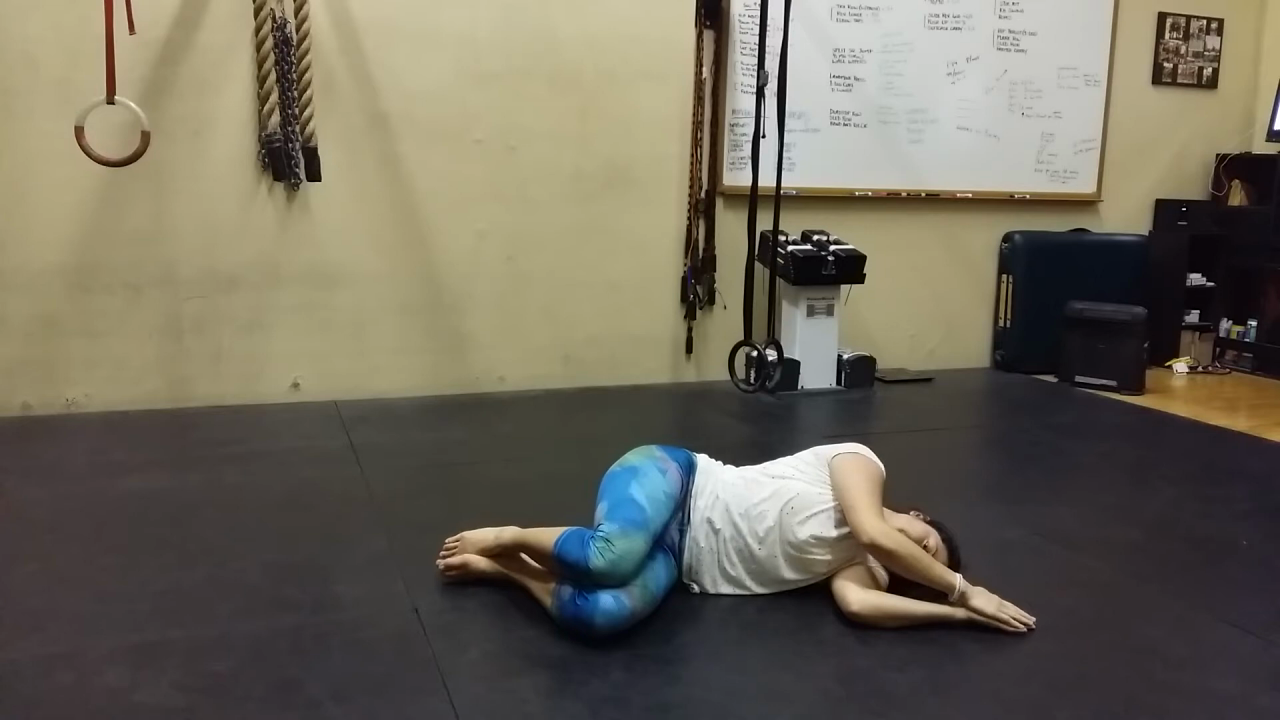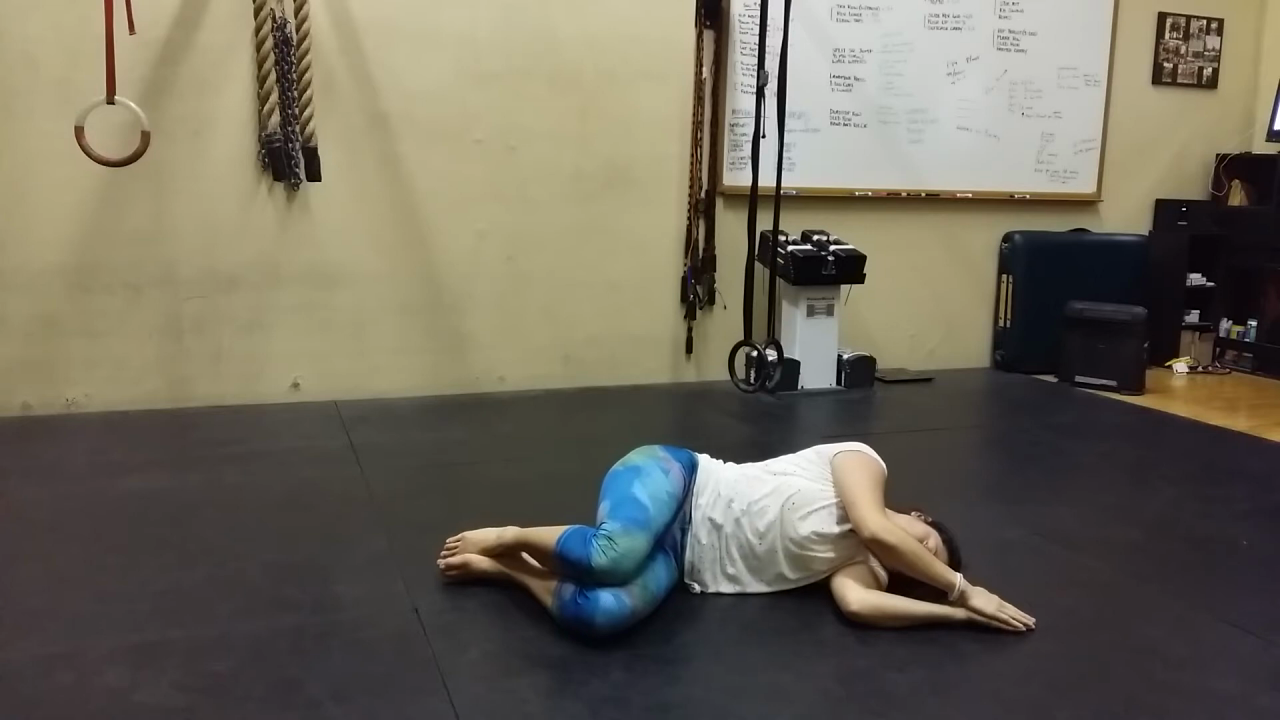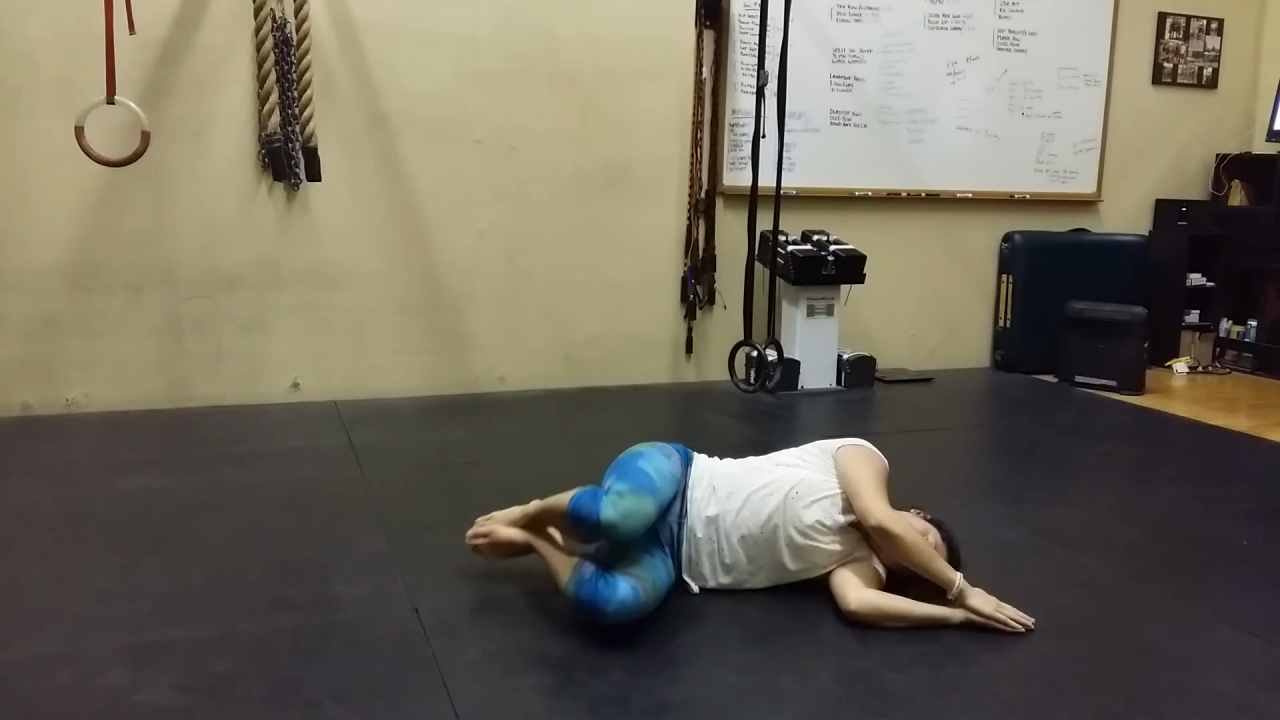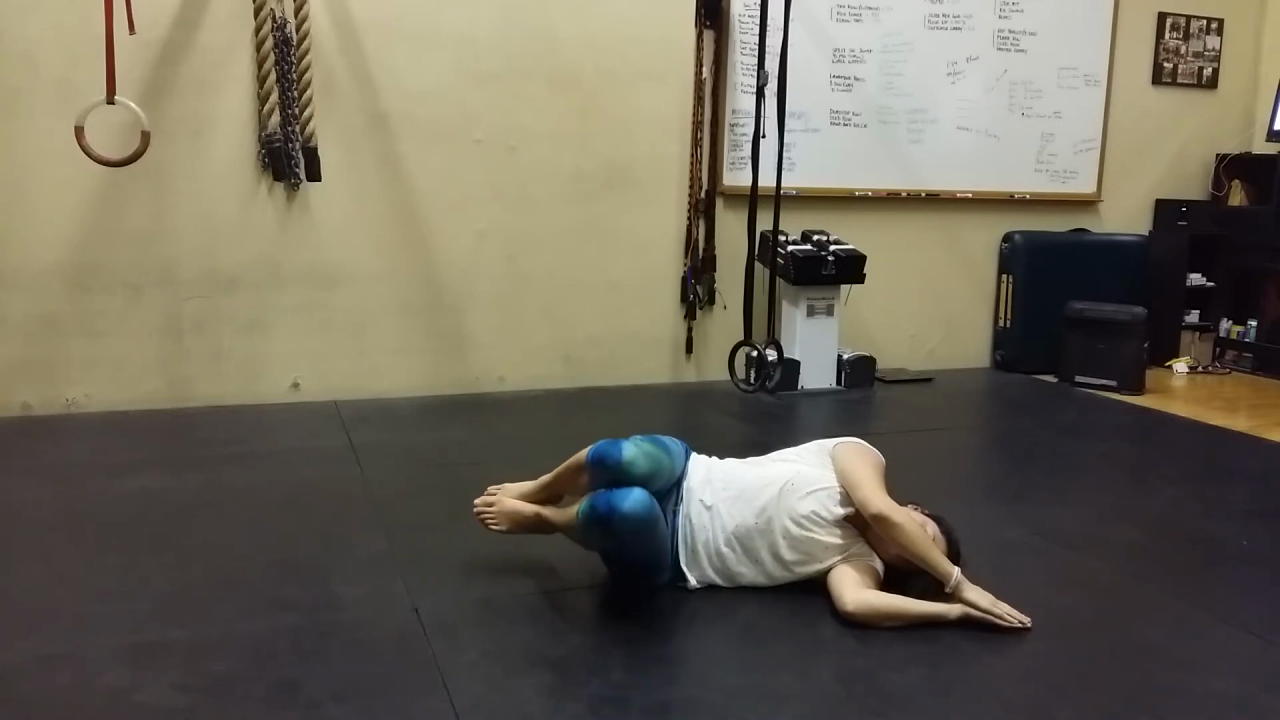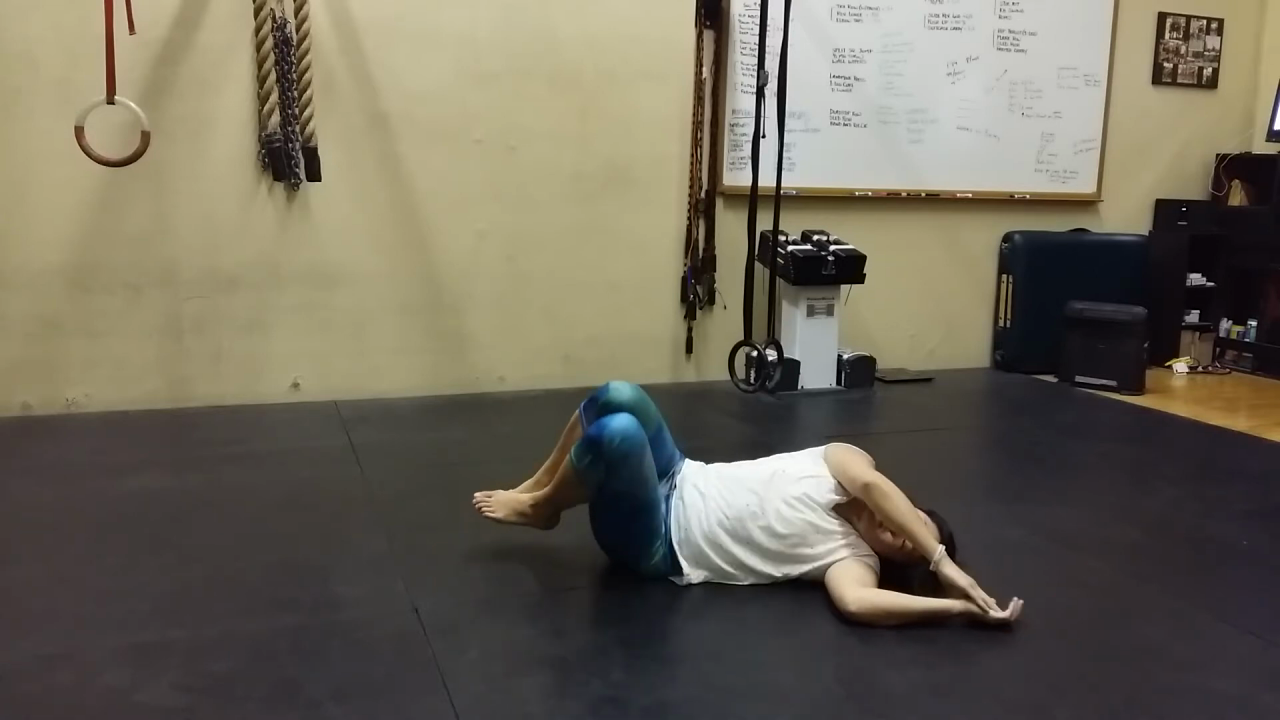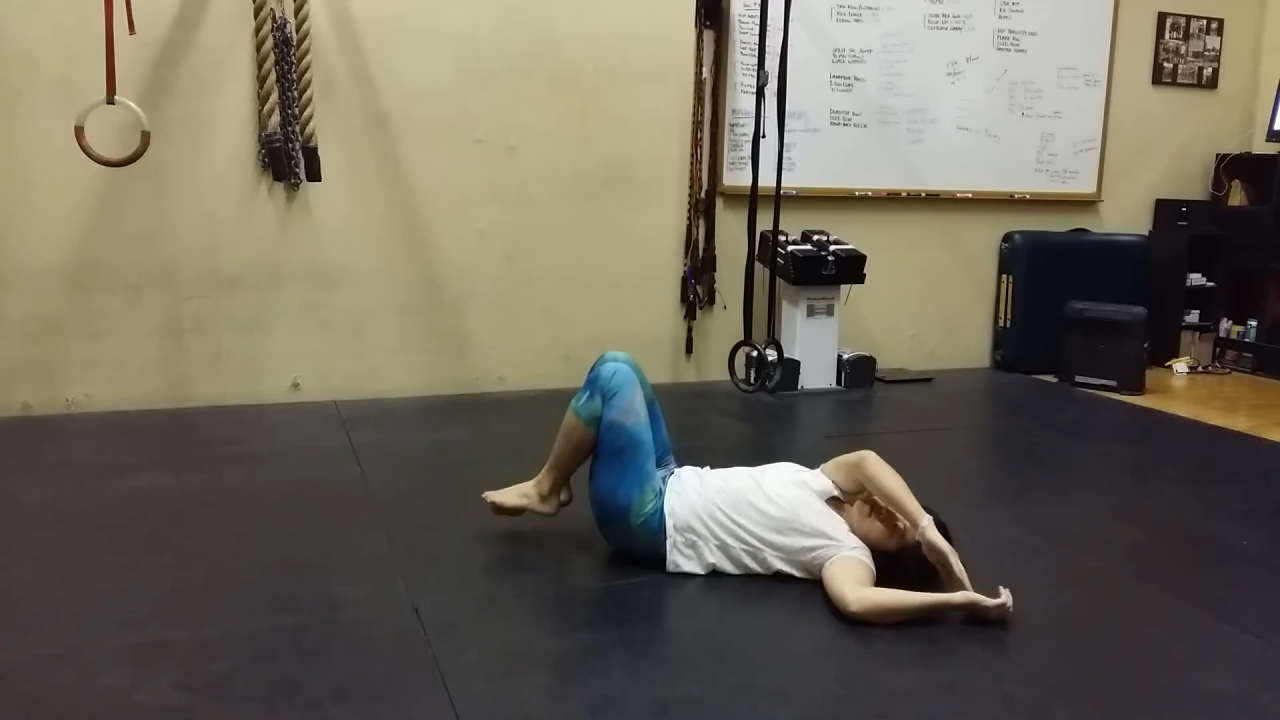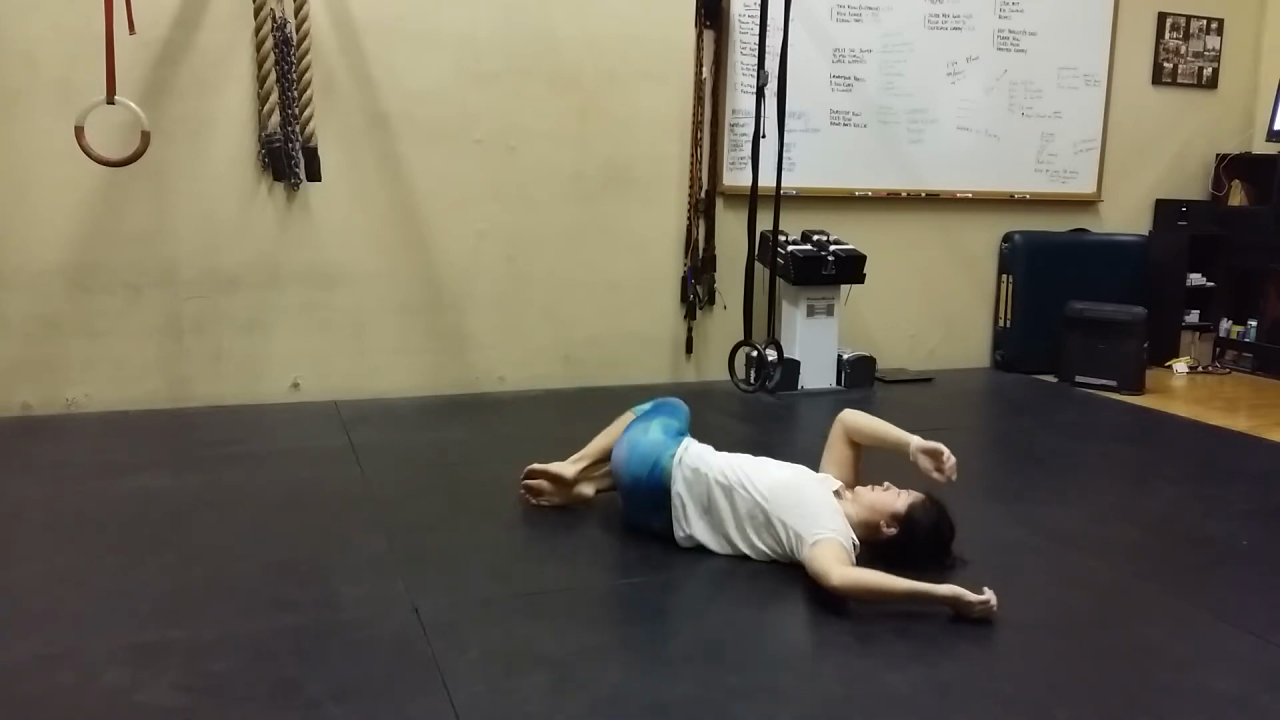
dt=0.7s
person 1, frame 1
left shoulder: (857, 564)
right shoulder: (861, 462)
left elbow: (861, 605)
right elbow: (874, 533)
left wrist: (954, 611)
right wrist: (963, 589)
left hip: (682, 561)
right hip: (672, 482)
left knee: (603, 616)
right knee: (609, 560)
left ankle: (504, 568)
right ankle: (512, 540)
person 1, frame 2
left shoulder: (860, 563)
right shoulder: (862, 461)
left elbow: (858, 605)
right elbow: (877, 528)
left wrist: (957, 612)
right wrist: (963, 588)
left hip: (683, 562)
right hip: (673, 480)
left knee: (603, 614)
right knee: (611, 557)
left ankle: (505, 567)
right ankle: (512, 538)
person 1, frame 3
left shoulder: (861, 561)
right shoulder: (863, 456)
left elbow: (859, 603)
right elbow: (880, 520)
left wrist: (957, 614)
right wrist: (963, 589)
left hip: (676, 560)
right hip: (675, 481)
left knee: (618, 603)
right knee: (618, 516)
left ankle: (534, 541)
right ankle: (534, 516)
person 1, frame 4
left shoulder: (860, 558)
right shoulder: (859, 456)
left elbow: (854, 603)
right elbow: (882, 509)
left wrist: (957, 608)
right wrist: (959, 581)
left hip: (666, 561)
right hip: (681, 479)
left knee: (630, 510)
right knee: (635, 461)
left ankle: (543, 518)
right ankle: (539, 494)
person 1, frame 5
left shoulder: (854, 557)
right shoulder: (843, 466)
left elbow: (858, 604)
right elbow: (872, 482)
left wrist: (959, 605)
right wrist: (944, 559)
left hip: (659, 547)
right hip: (678, 485)
left knee: (619, 434)
right knee: (618, 398)
left ankle: (539, 509)
right ankle: (539, 487)
person 1, frame 6
left shoulder: (849, 553)
right shoulder: (830, 488)
left elbow: (857, 602)
right elbow: (865, 462)
left wrist: (959, 599)
right wrist: (929, 525)
left hip: (651, 522)
right hip: (672, 484)
left knee: (612, 379)
right knee: (617, 366)
left ankle: (545, 491)
right ankle: (550, 485)
person 1, frame 7
left shoulder: (834, 536)
right shoulder: (837, 490)
left elbow: (838, 579)
right elbow: (844, 421)
left wrist: (940, 592)
right wrist: (912, 444)
right hip: (662, 501)
left ankle: (576, 468)
right ankle: (580, 479)
